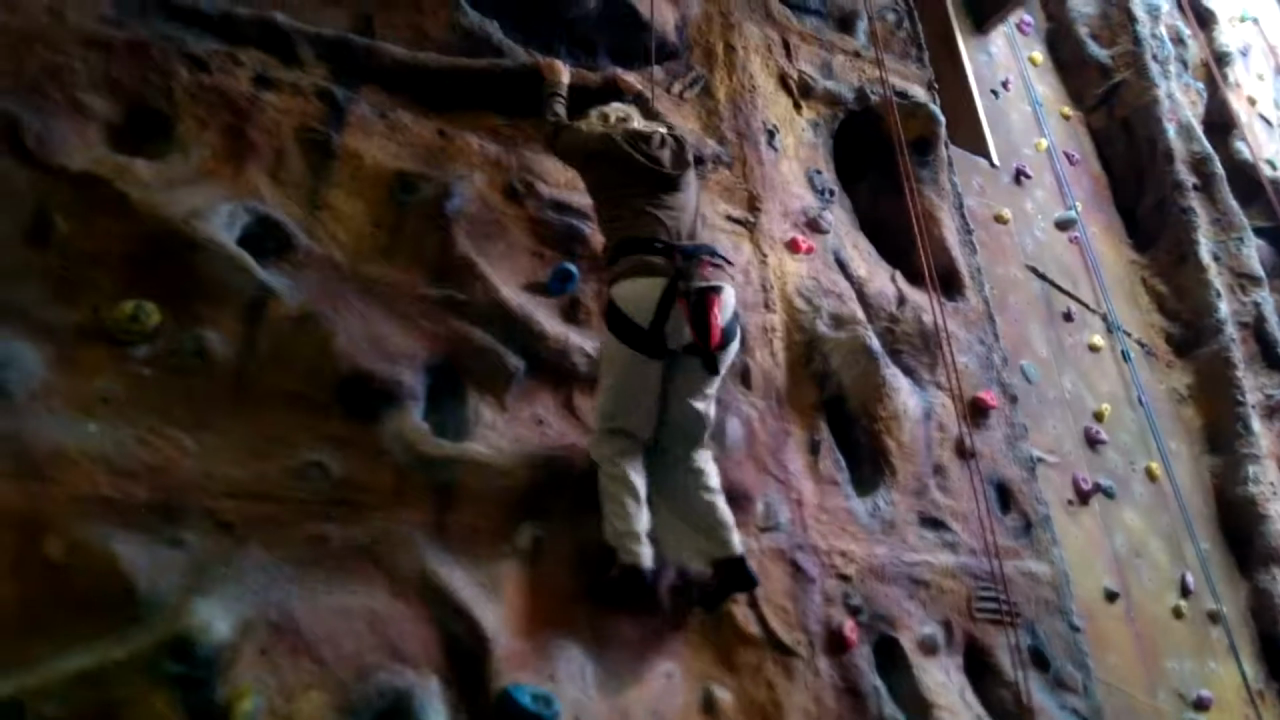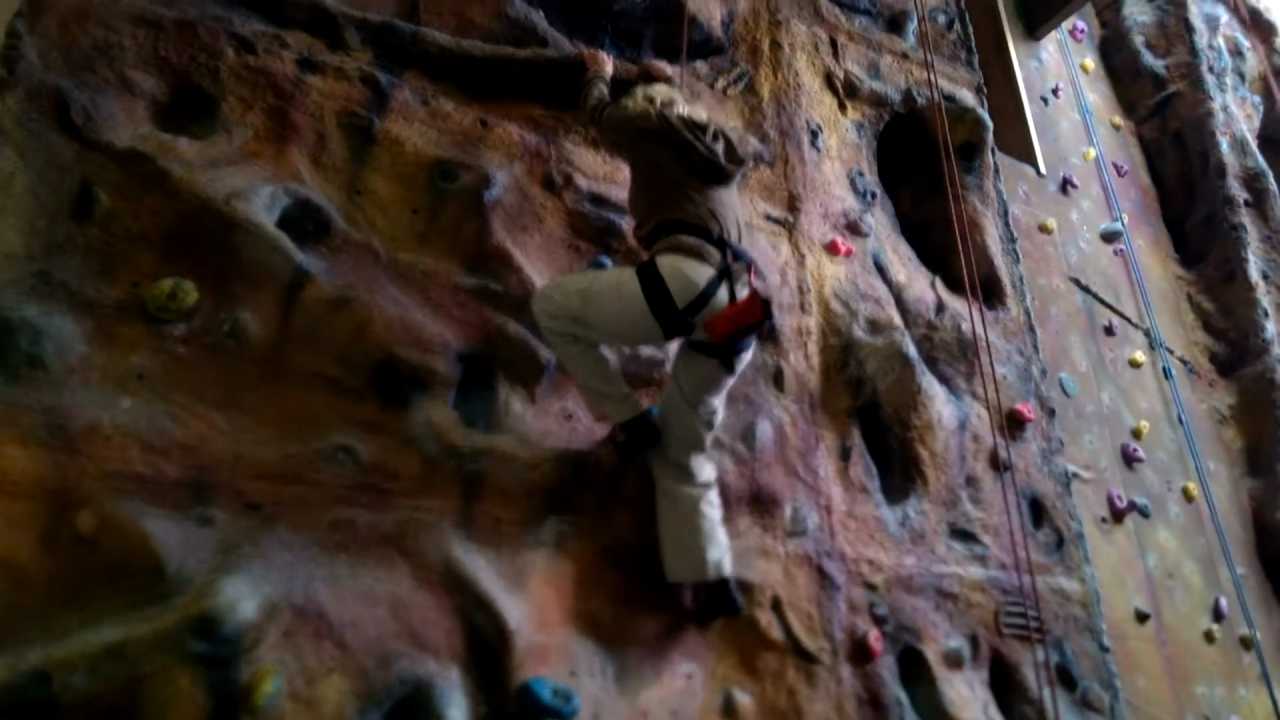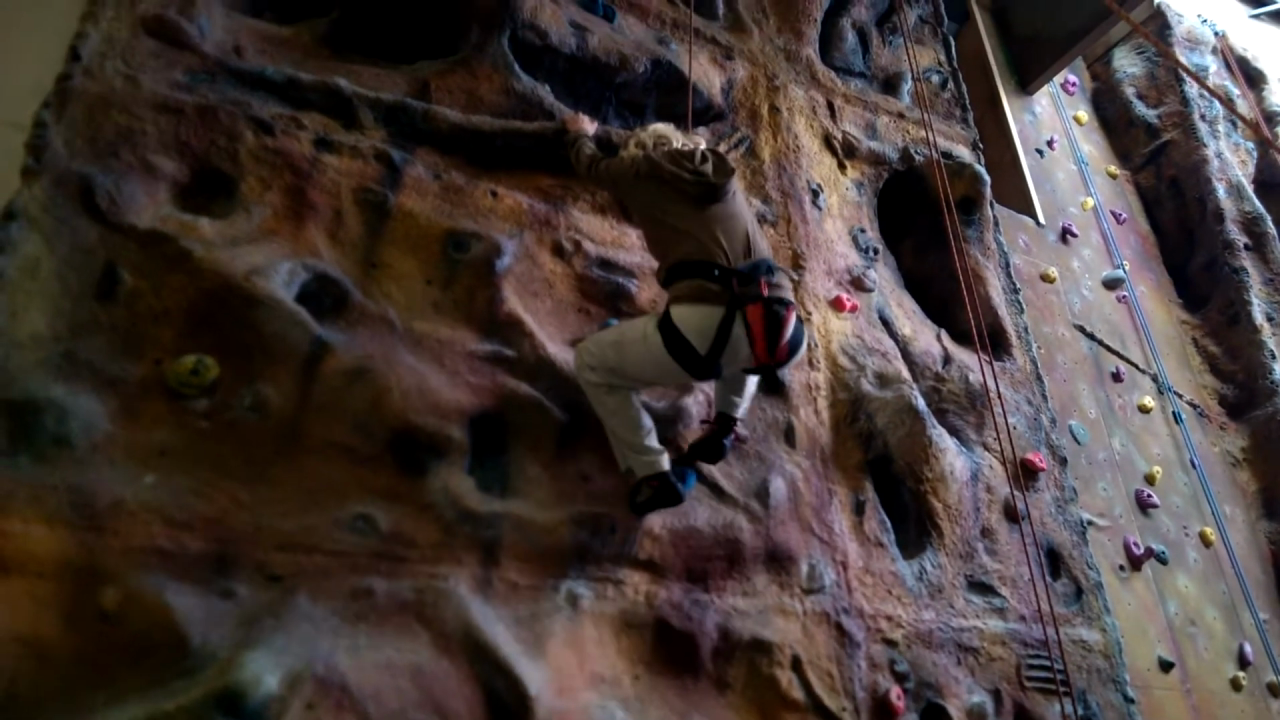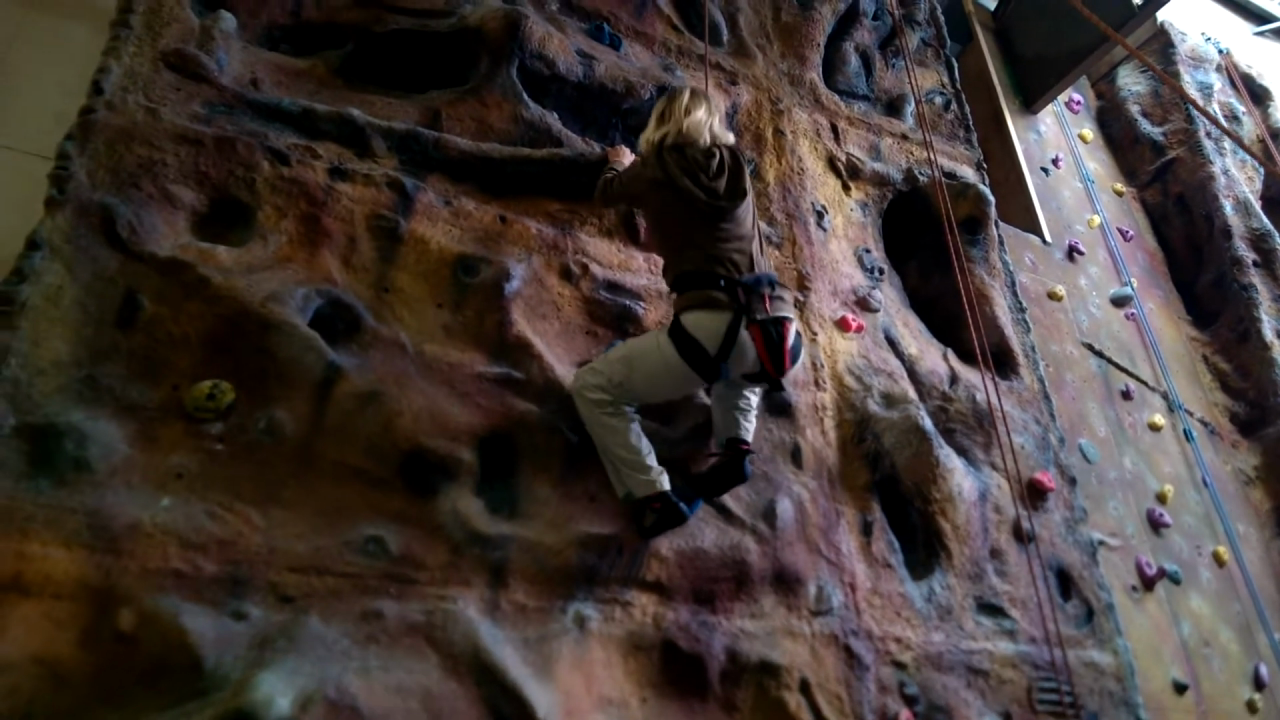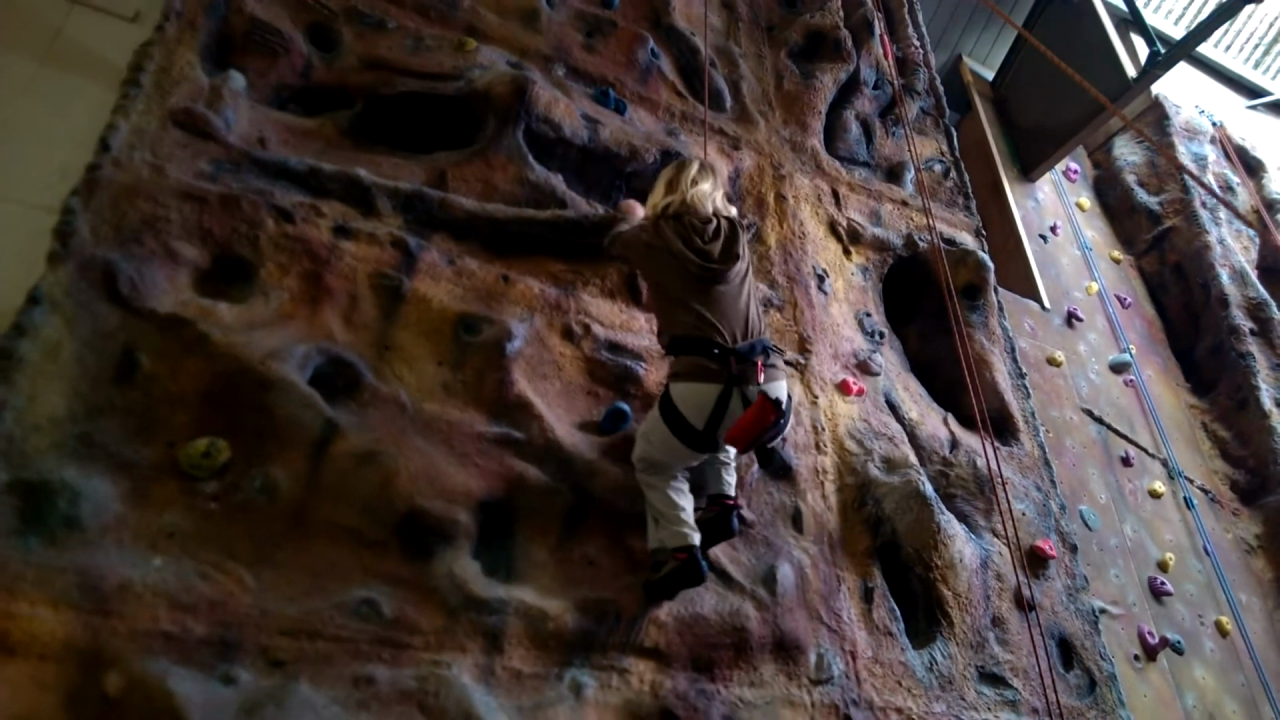
dt=1s
person 1, frame 1
left shoulder: (599, 149)
right shoulder: (678, 151)
left elbow: (557, 131)
left wrist: (557, 84)
right wrist: (637, 95)
left hip: (647, 293)
right hip: (711, 297)
left knee: (619, 439)
right knee: (685, 444)
left ankle: (633, 562)
right ankle: (727, 558)
person 1, frame 2
left shoulder: (649, 126)
right shoulder: (721, 148)
left elbow: (598, 109)
left wrist: (599, 71)
right wrist: (673, 84)
left hip: (683, 278)
right hip: (735, 306)
left knee: (552, 304)
right knee: (684, 450)
left ankle: (628, 418)
right ankle: (713, 579)
person 1, frame 3
left shoulder: (639, 169)
right shoulder: (720, 171)
left elbow: (589, 164)
left wrist: (580, 134)
left hip: (704, 322)
right hip: (778, 322)
left knee: (592, 359)
left ankle: (654, 475)
right ankle: (724, 424)
person 1, frame 4
left shoulder: (652, 170)
right shoulder: (735, 167)
left elbow: (606, 192)
left wrist: (620, 163)
left hip: (712, 328)
left knee: (592, 387)
right knee: (736, 368)
left ankle: (656, 496)
right ankle: (736, 449)
person 1, frame 5
left shoulder: (653, 236)
right shoulder: (733, 234)
left elbow: (616, 243)
left wrist: (634, 219)
left hip: (702, 389)
right hip: (768, 395)
left knee: (653, 462)
left ankle: (681, 551)
right ankle: (722, 504)
